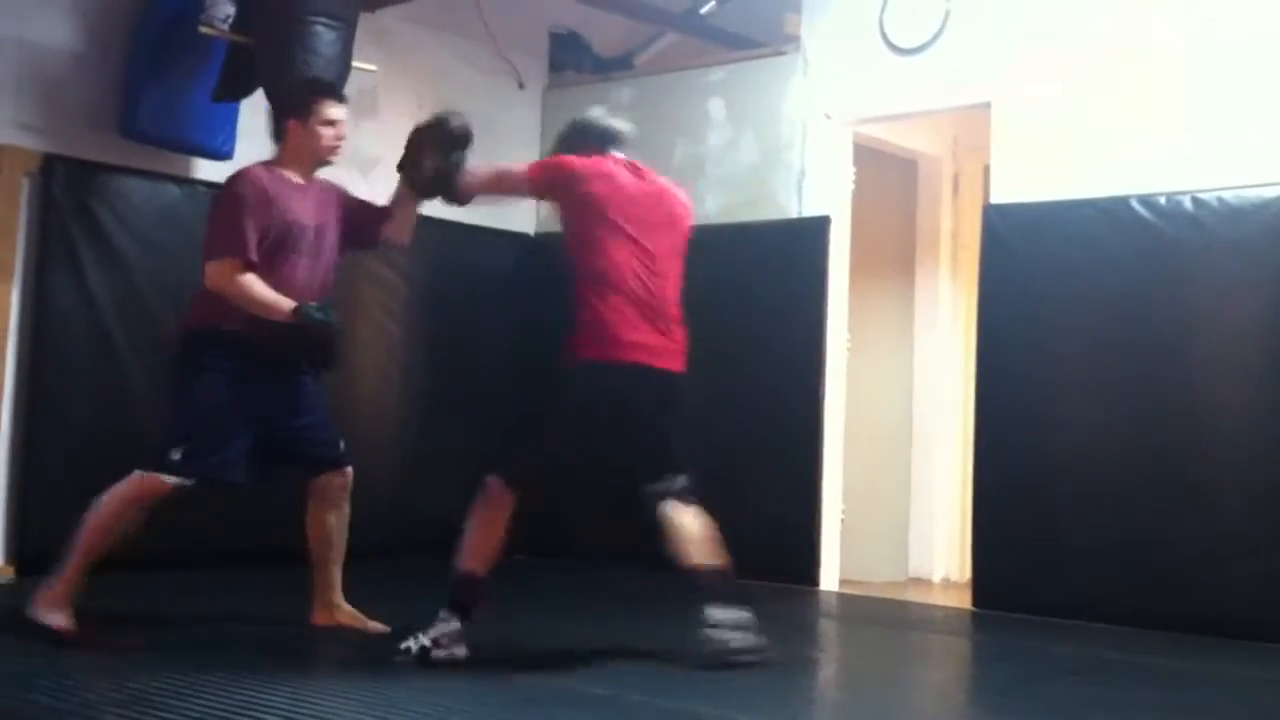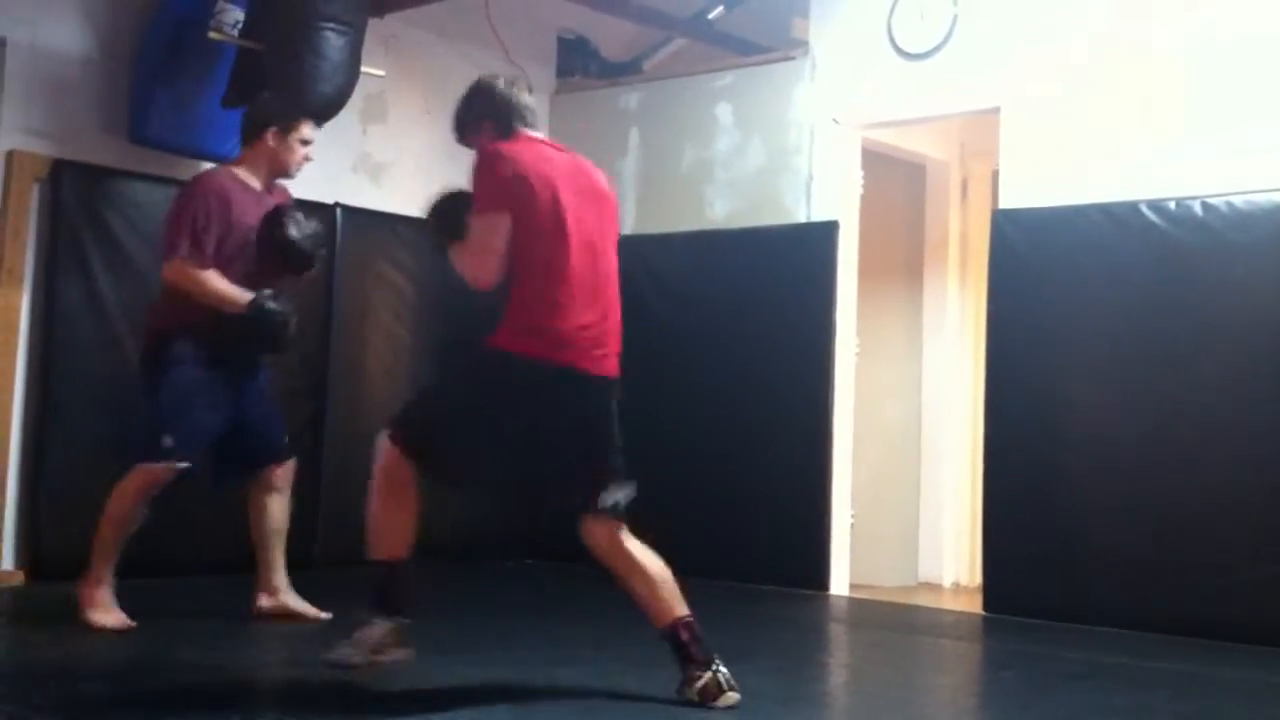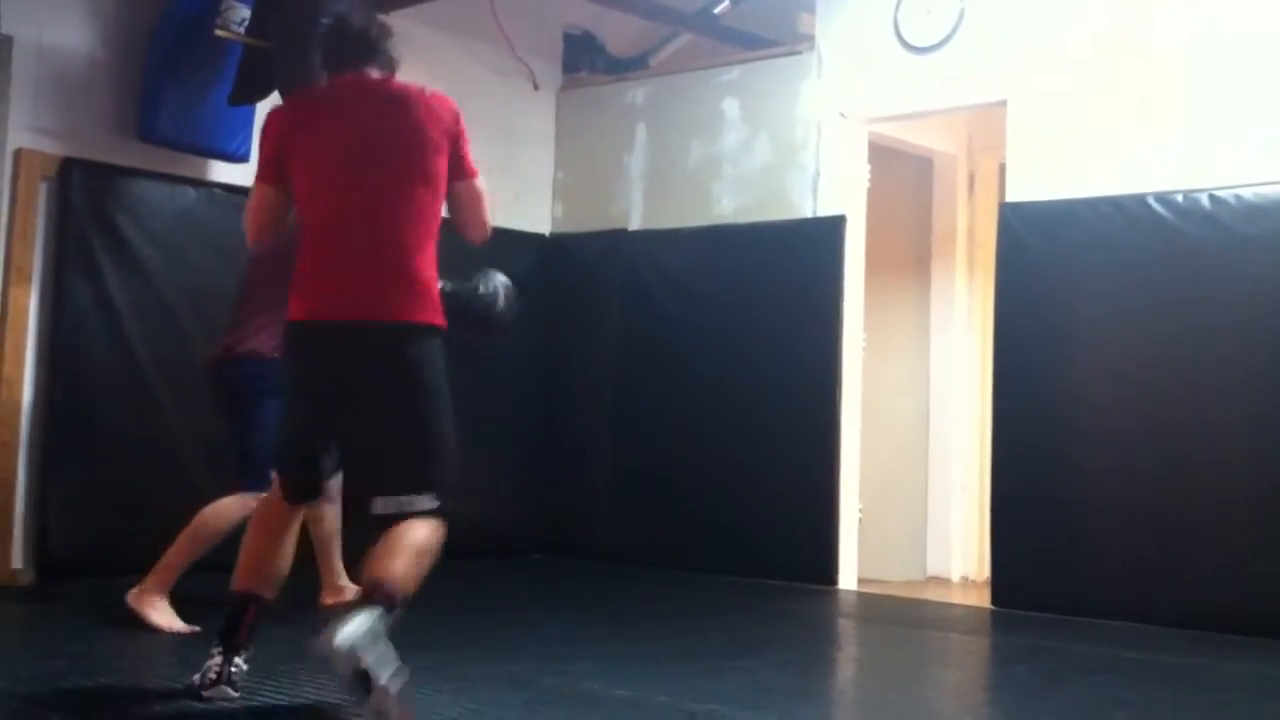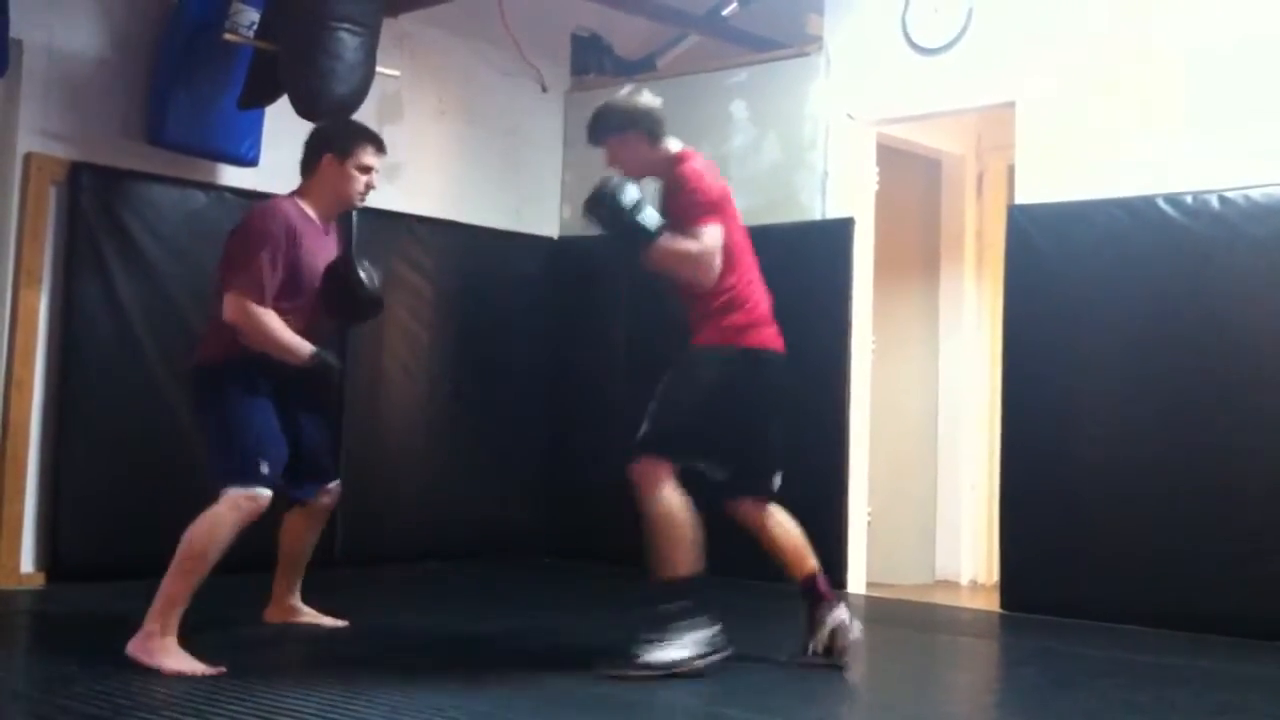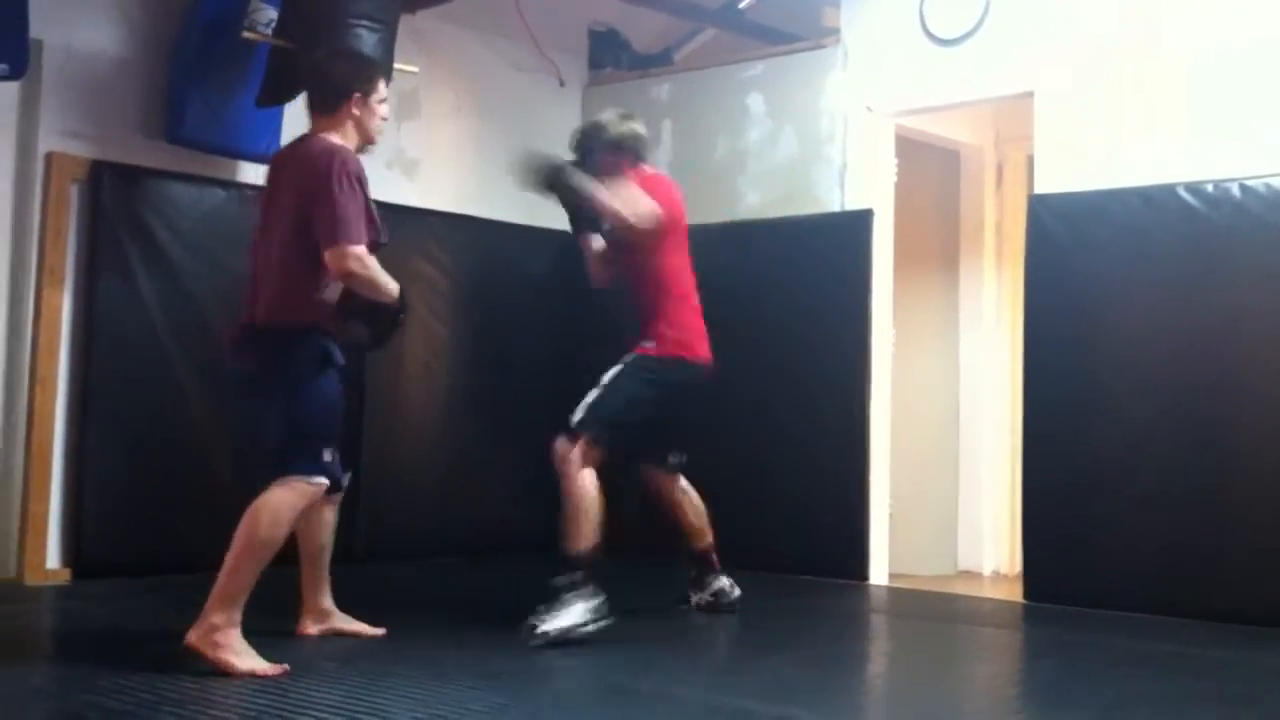
dt=1s
person 1, frame 1
left shoulder: (573, 172)
right shoulder: (676, 198)
left elbow: (480, 182)
left wrist: (456, 180)
left hip: (597, 363)
right hip: (664, 368)
left knee: (500, 488)
right knee: (674, 498)
left ankle: (453, 623)
right ankle: (724, 610)
person 1, frame 2
left shoulder: (503, 162)
right shoulder: (594, 175)
left elbow: (482, 270)
left wrist: (456, 246)
left hip: (524, 357)
right hip: (592, 368)
left knee: (398, 452)
right knee: (609, 536)
left ankle: (387, 619)
right ankle: (702, 668)
person 1, frame 3
left shoulder: (290, 118)
right shoulder: (437, 111)
left elbow: (261, 234)
right elbow: (478, 228)
left hip: (317, 327)
right hip: (407, 330)
left knee: (294, 493)
right knee: (417, 513)
left ankle: (228, 654)
right ankle: (364, 618)
person 1, frame 4
left shoulder: (688, 174)
right shoulder: (685, 180)
left elbow: (705, 269)
right elbow: (679, 267)
left wrist: (642, 229)
right wrist: (635, 230)
left hip: (731, 345)
right hip: (754, 347)
left knee: (652, 468)
right knee: (751, 498)
left ankle: (683, 622)
right ankle: (828, 611)
person 1, frame 5
left shoulder: (653, 185)
right shoulder: (630, 201)
left elbow: (629, 215)
right elbow: (602, 275)
left wrist: (568, 182)
right wrist: (584, 222)
left hip: (666, 352)
right hip: (687, 355)
left knee: (573, 451)
right knee: (661, 470)
left ankle: (578, 594)
right ankle: (712, 578)
person 2, frame 1
left shoulder: (330, 198)
right shoulder: (251, 186)
left elbow: (393, 232)
right elbow: (222, 274)
left wrist: (416, 181)
right wrist: (295, 315)
left hip: (286, 365)
right hip: (224, 357)
left knee: (335, 475)
right knee: (163, 477)
left ankle: (330, 604)
right ankle: (62, 586)
person 2, frame 2
left shoulder: (277, 198)
right shoulder: (211, 189)
left elbow: (281, 269)
right elbow: (180, 270)
right wrist: (254, 305)
left hip: (238, 353)
right hip: (186, 348)
left knee: (276, 468)
right knee: (161, 465)
left ankle: (274, 590)
right ankle: (97, 586)
person 2, frame 3
left shoulder: (285, 233)
left hip: (269, 373)
right hip: (260, 373)
left knee: (323, 479)
right knee: (257, 492)
left ankle: (336, 583)
right ankle: (150, 591)
person 2, frame 4
left shoulder: (329, 229)
right shoulder: (275, 219)
right elbow: (240, 310)
right wrist: (309, 356)
left hip: (281, 378)
right hip: (236, 375)
left knee: (320, 489)
right knee: (249, 495)
left ankle: (286, 601)
right ankle: (155, 634)
person 2, frame 5
left shoulder: (298, 157)
right shoulder: (335, 161)
right elbow: (346, 257)
right wrist: (396, 294)
left hip: (289, 340)
right hip: (295, 342)
left knee: (331, 477)
right knee: (303, 479)
left ankle: (317, 609)
right ankle: (217, 624)
